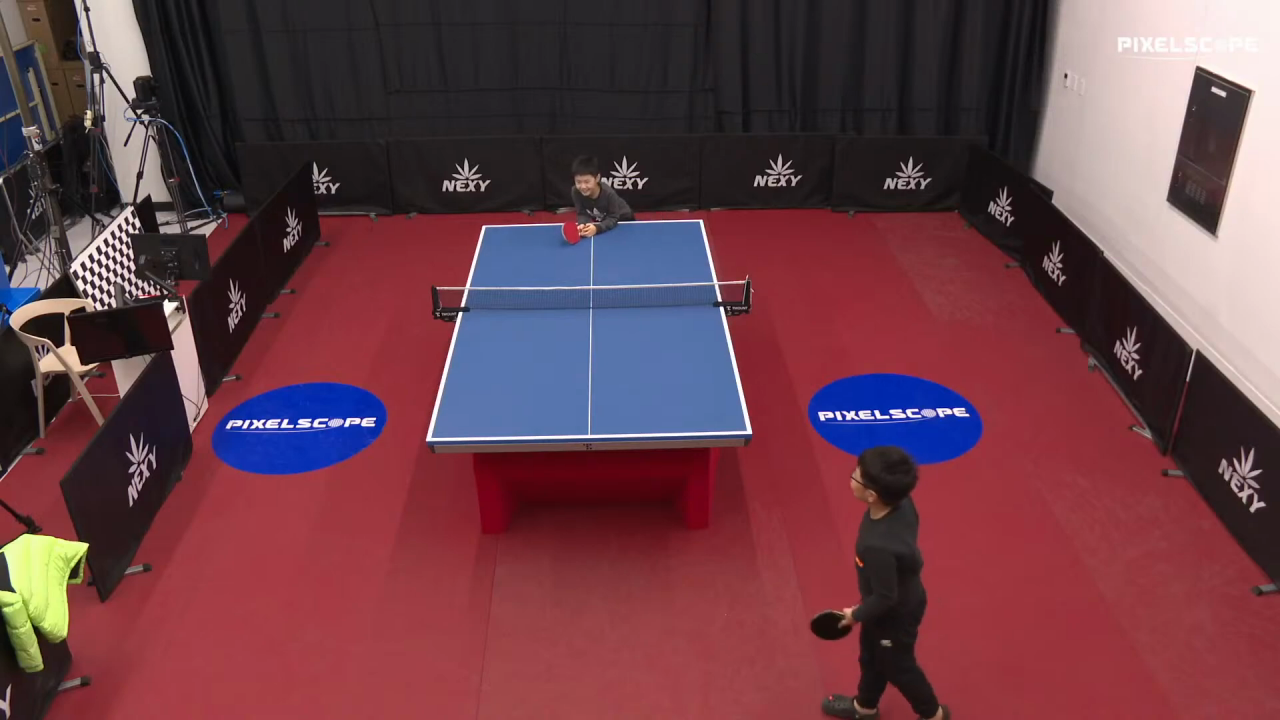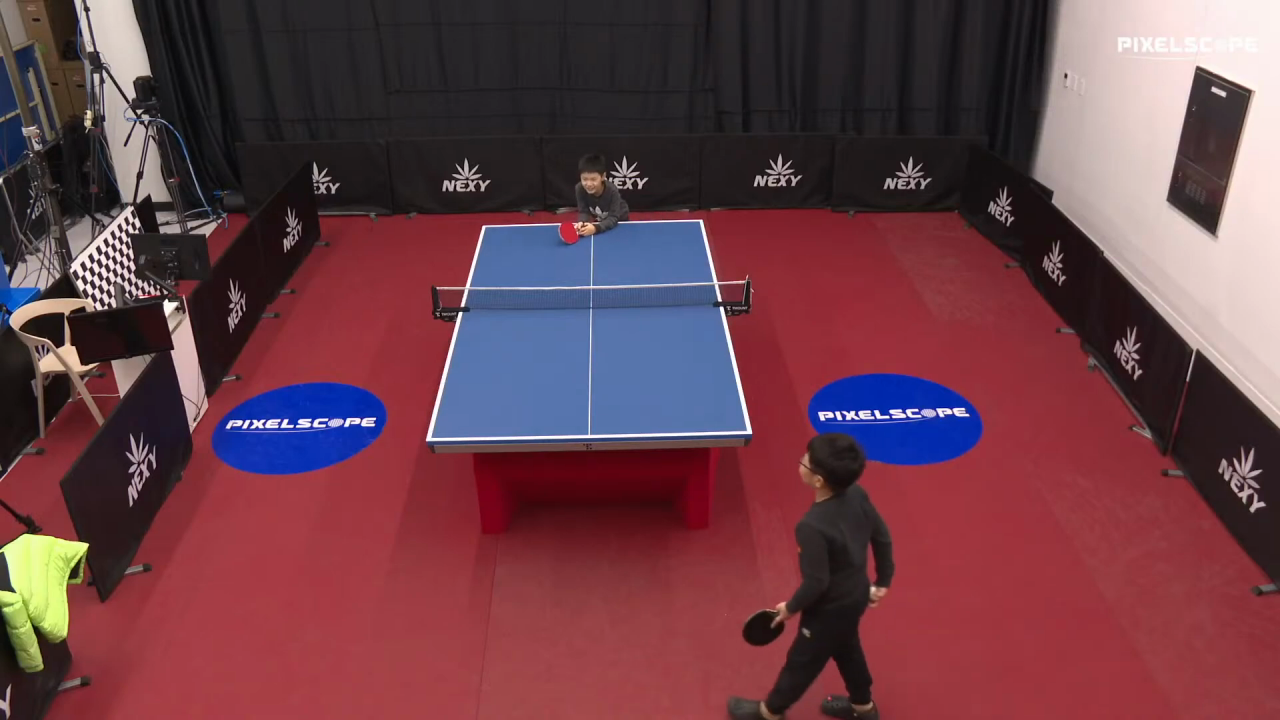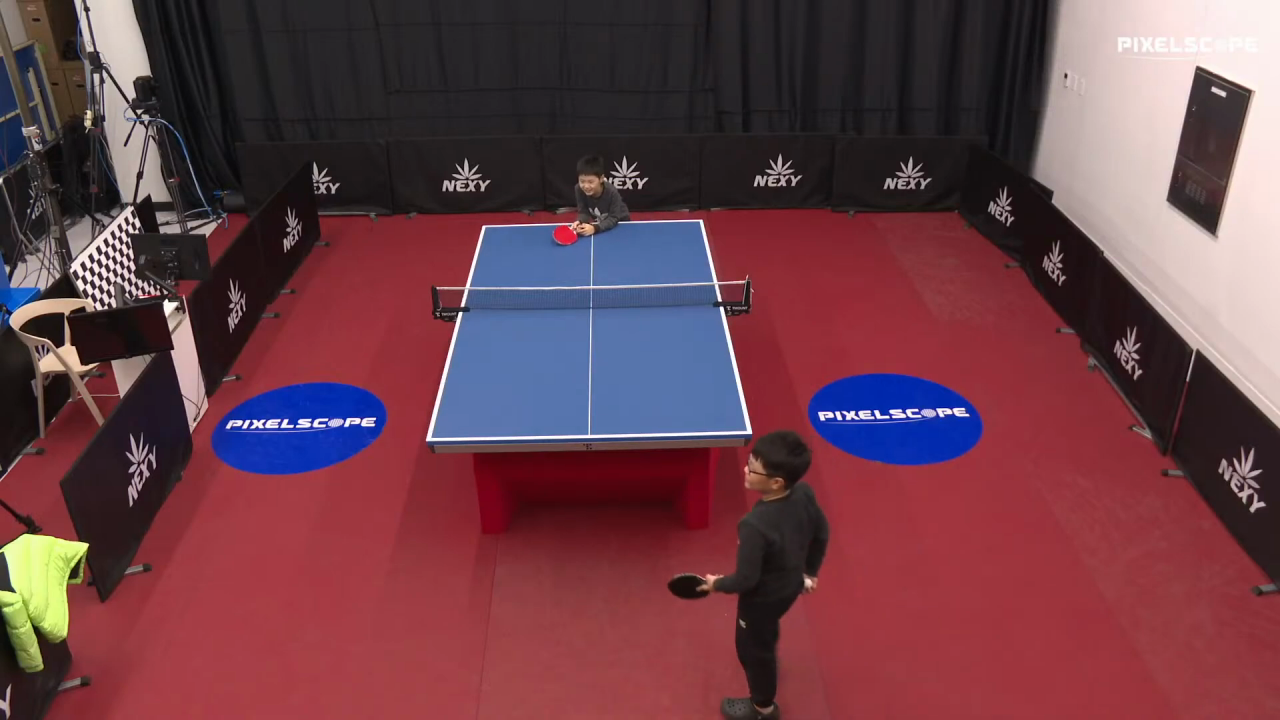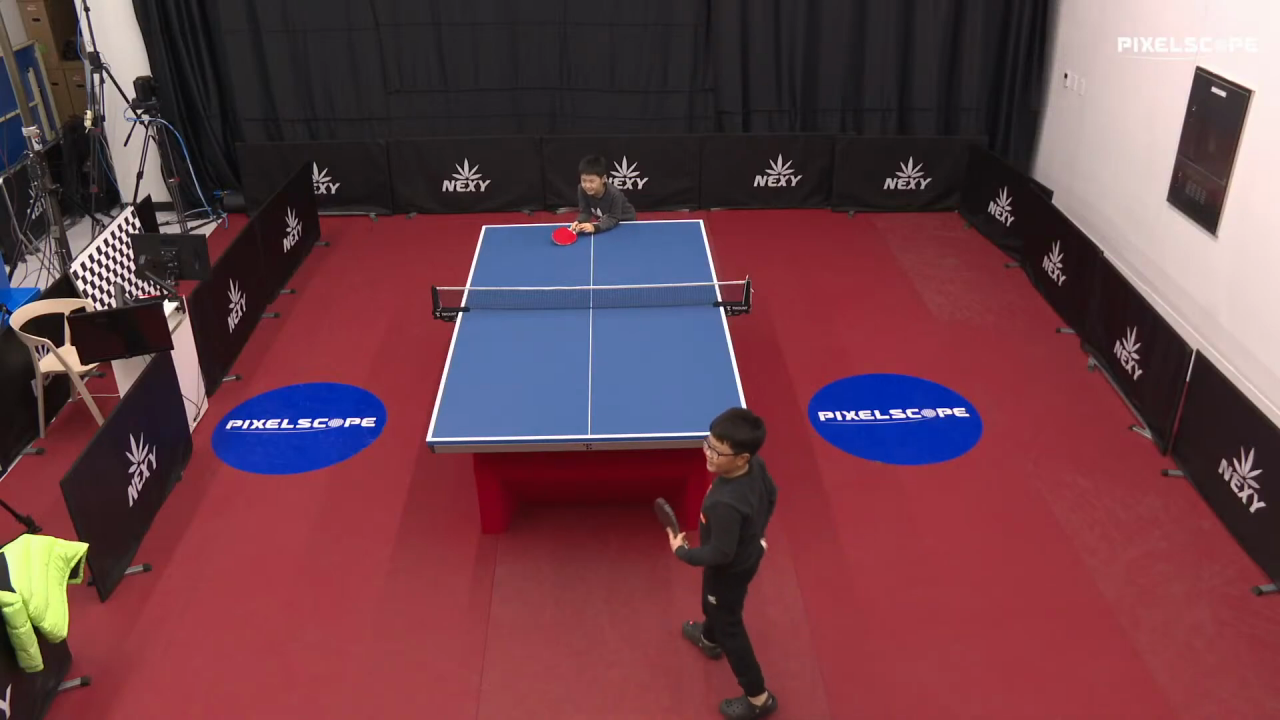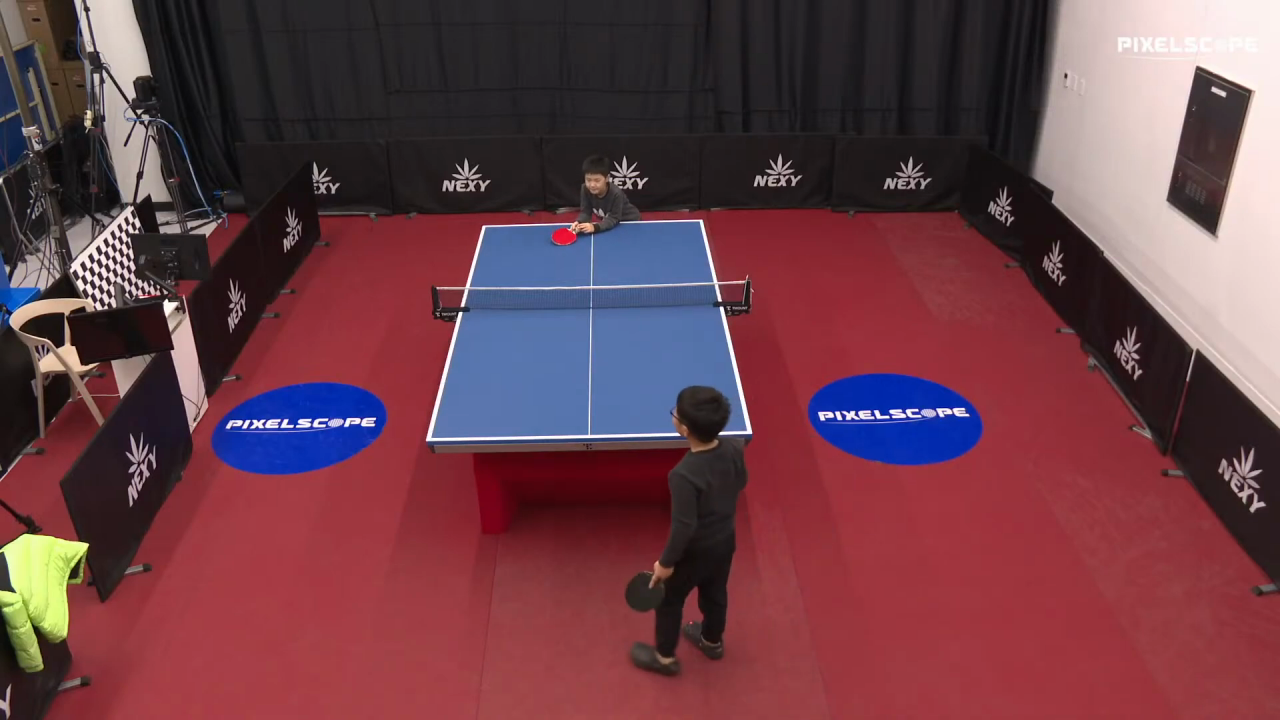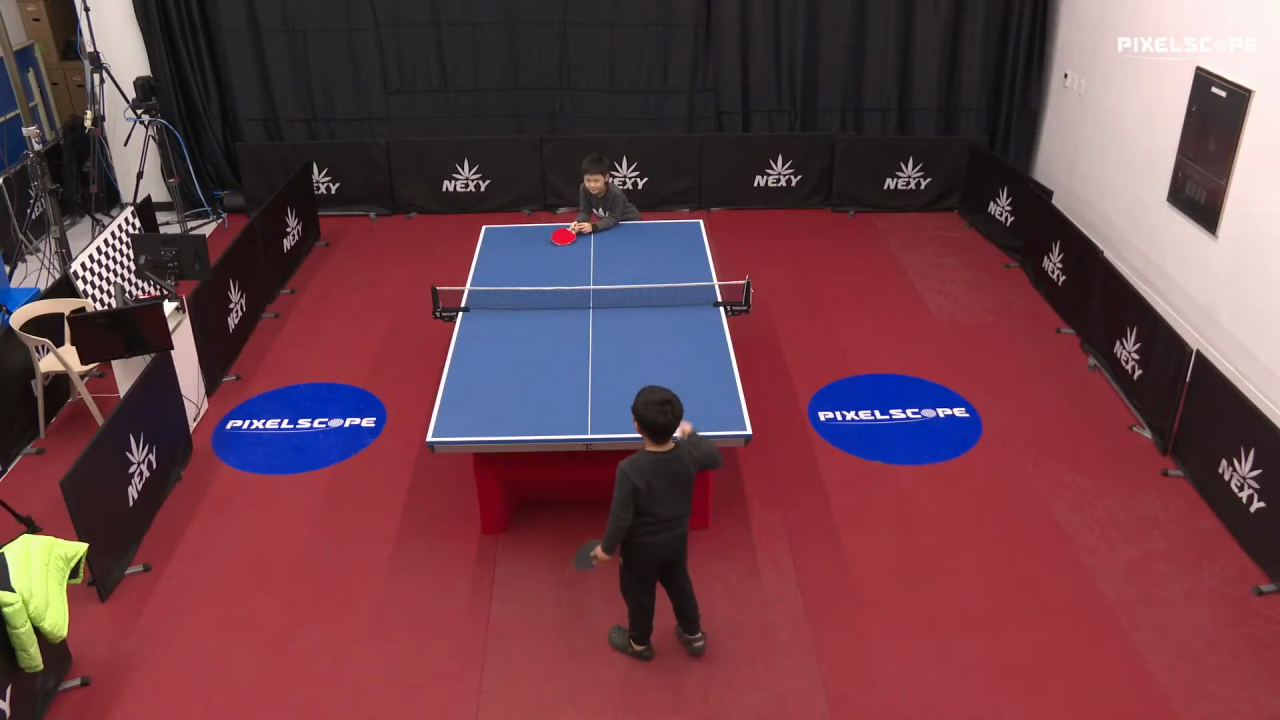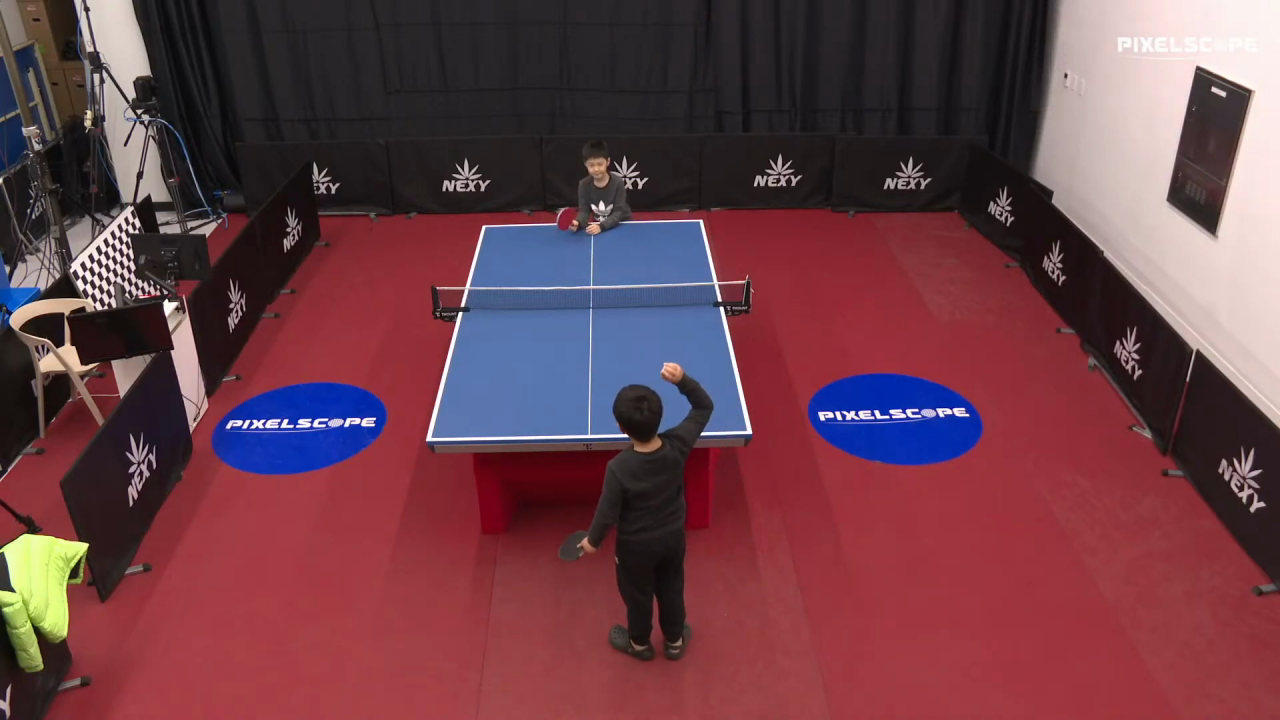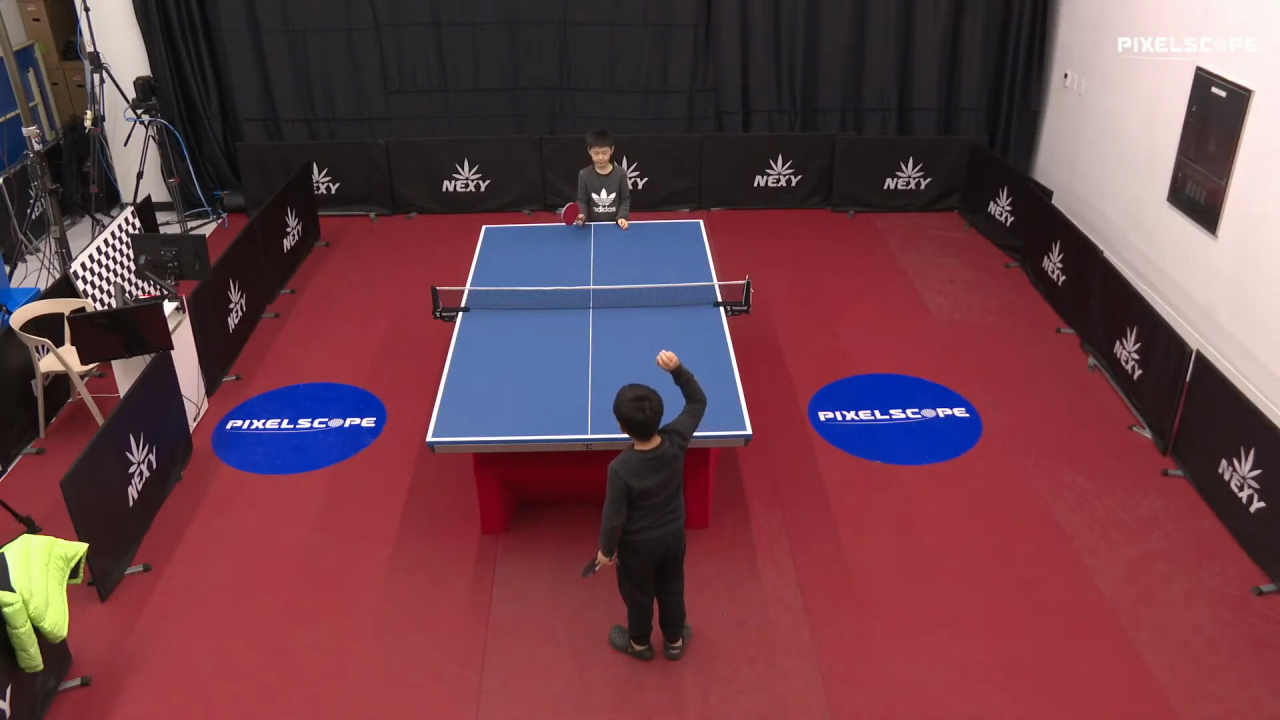
dt=0.4s
person 1, frame 1
left shoulder: (879, 545)
right shoulder: (901, 504)
left elbow: (885, 597)
right elbow: (913, 527)
left wrist: (857, 615)
left hip: (896, 613)
right hip: (884, 594)
left knee: (898, 668)
right knee: (871, 656)
person 1, frame 2
left shoulder: (814, 528)
right shoulder: (857, 496)
left elbow: (816, 583)
right elbow: (881, 537)
left wrist: (789, 608)
right wrist: (882, 581)
left hip: (829, 607)
right hip: (854, 595)
left knee: (803, 661)
right knee: (845, 647)
person 1, frame 3
left shoulder: (755, 526)
right shoulder: (803, 493)
left elbow: (746, 579)
right elbow: (821, 533)
left wrist: (718, 585)
right wrist: (810, 571)
left hip: (763, 596)
right hip: (791, 584)
left knee: (752, 648)
right knee: (767, 623)
right ankle: (768, 659)
person 1, frame 4
left shoulder: (725, 503)
right shoulder: (756, 466)
left elbow: (719, 554)
right elbow: (770, 496)
left wrist: (681, 550)
right wrist: (757, 532)
left hip: (729, 570)
right hip: (748, 556)
left knee: (728, 627)
right knee: (715, 607)
right ankle: (710, 639)
person 1, frame 5
left shoulder: (684, 475)
right shoulder: (733, 449)
left elbow: (684, 526)
right elbow: (740, 482)
left wrist: (666, 562)
left hip: (696, 550)
right hip: (725, 540)
left knee: (668, 597)
right knee: (715, 592)
left ankle: (664, 656)
right ankle: (712, 640)
person 1, frame 6
left shoulder: (630, 470)
right shoulder: (691, 453)
left elbow: (621, 518)
right elbow: (715, 458)
left wrist: (606, 548)
right wrist: (691, 435)
left hip: (641, 546)
right hip: (677, 538)
left knee: (638, 594)
right knee: (679, 583)
left ankle: (639, 643)
right ankle: (694, 635)
person 1, frame 7
left shoulder: (619, 468)
right shoulder: (678, 446)
left elbow: (608, 514)
right elbow: (704, 407)
left wrist: (592, 540)
right wrist: (682, 379)
left hip: (636, 545)
right hip: (673, 536)
left knee: (638, 595)
right knee: (672, 589)
left ankle: (639, 643)
right ankle: (675, 640)
person 1, frame 8
left shoulder: (620, 468)
right shoulder: (676, 442)
left elbow: (614, 517)
right elbow: (698, 402)
left wrist: (606, 549)
right wrist: (677, 369)
left hip: (638, 544)
right hip: (674, 535)
left knee: (638, 595)
right knee: (672, 589)
left ankle: (639, 643)
right ankle: (674, 640)
